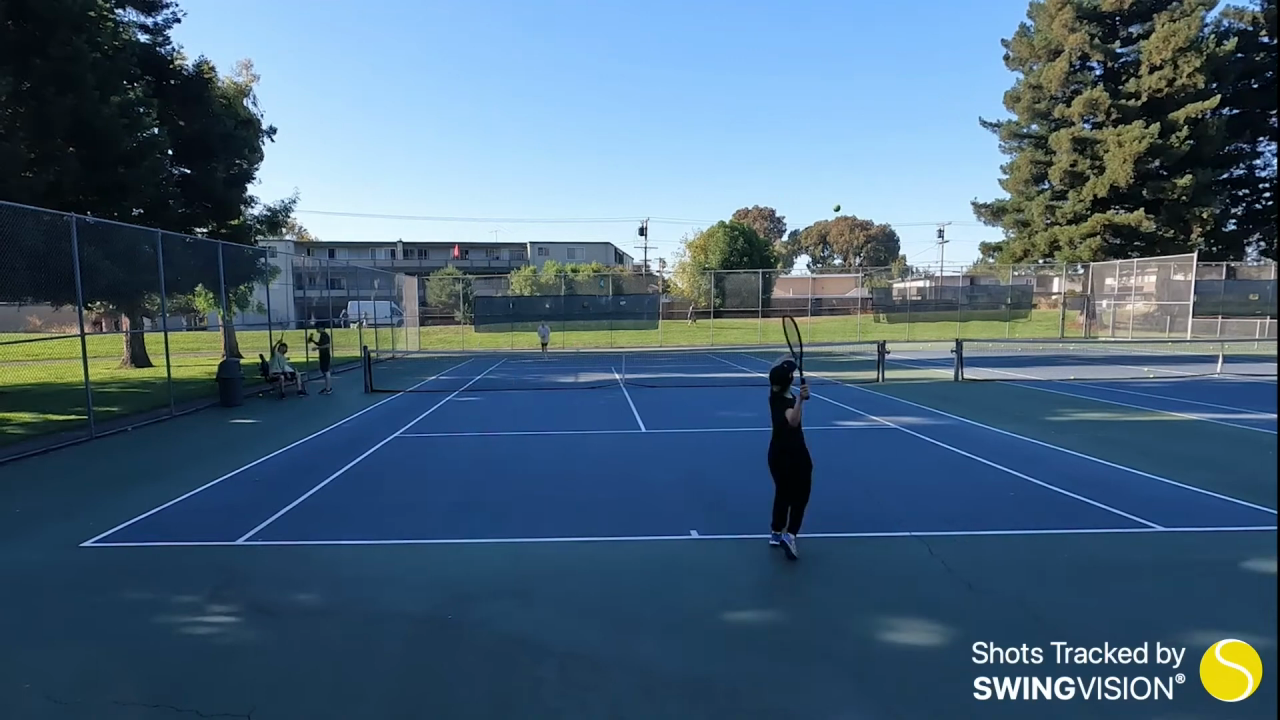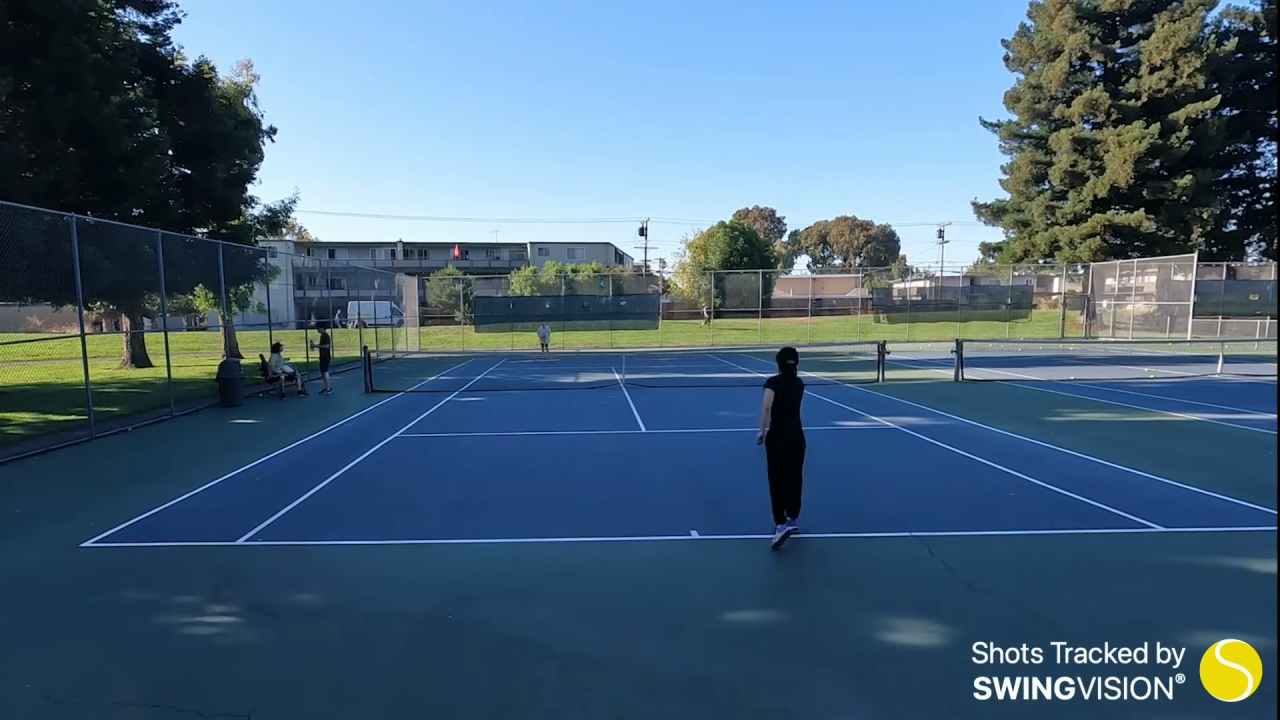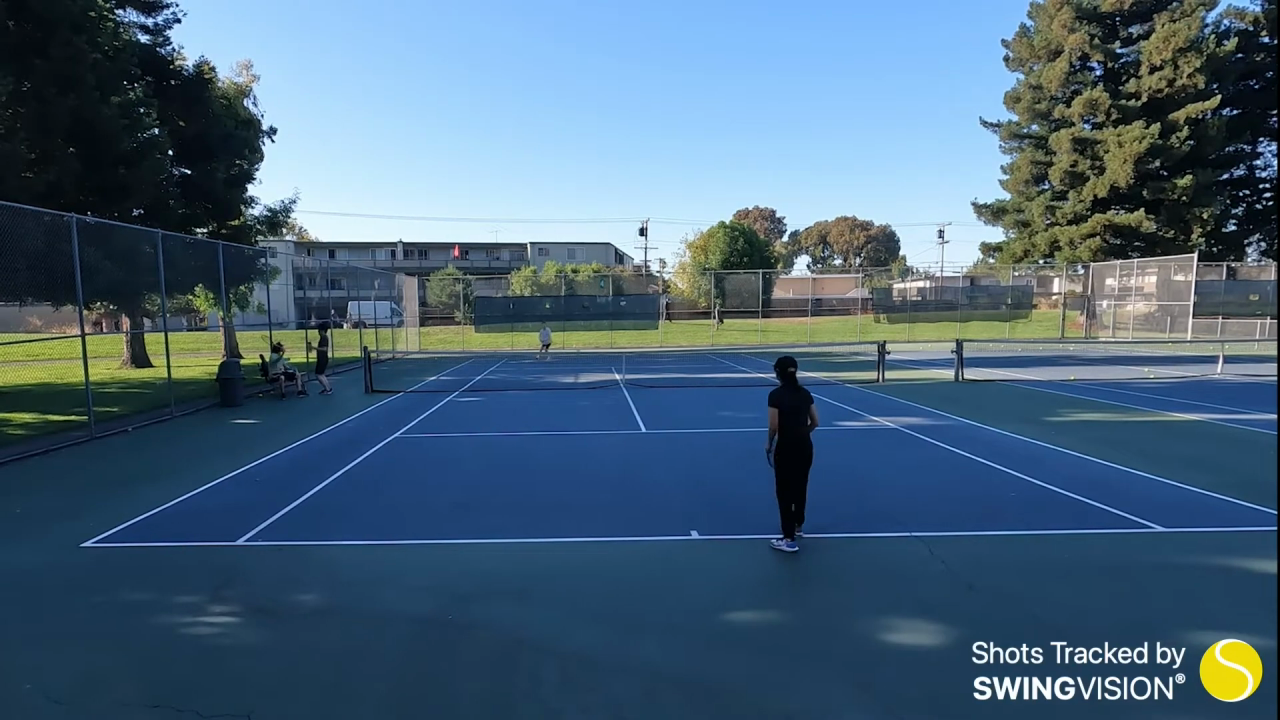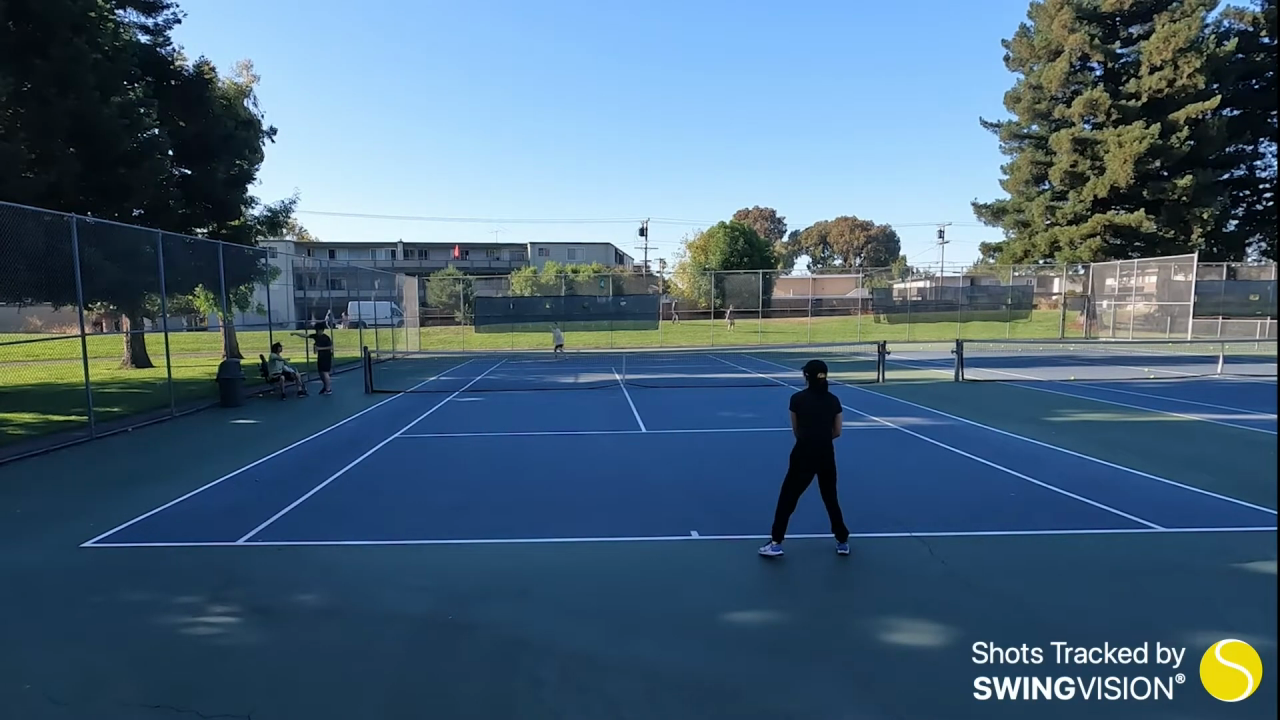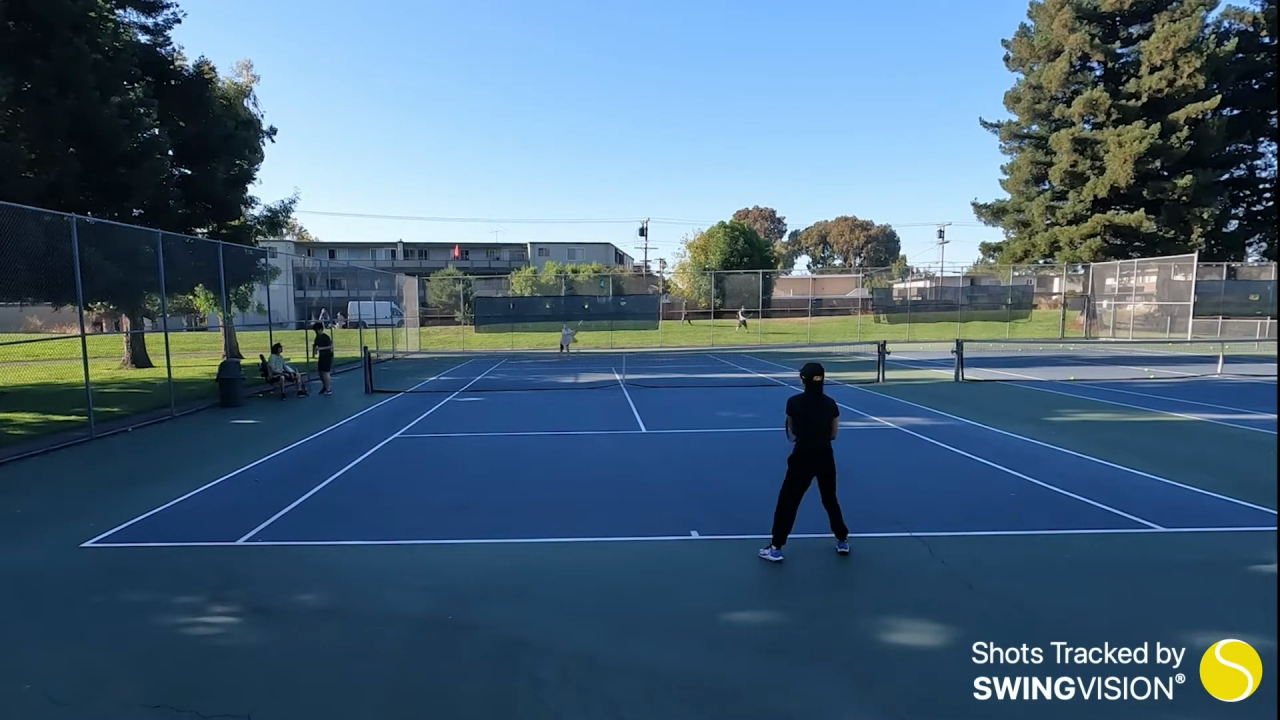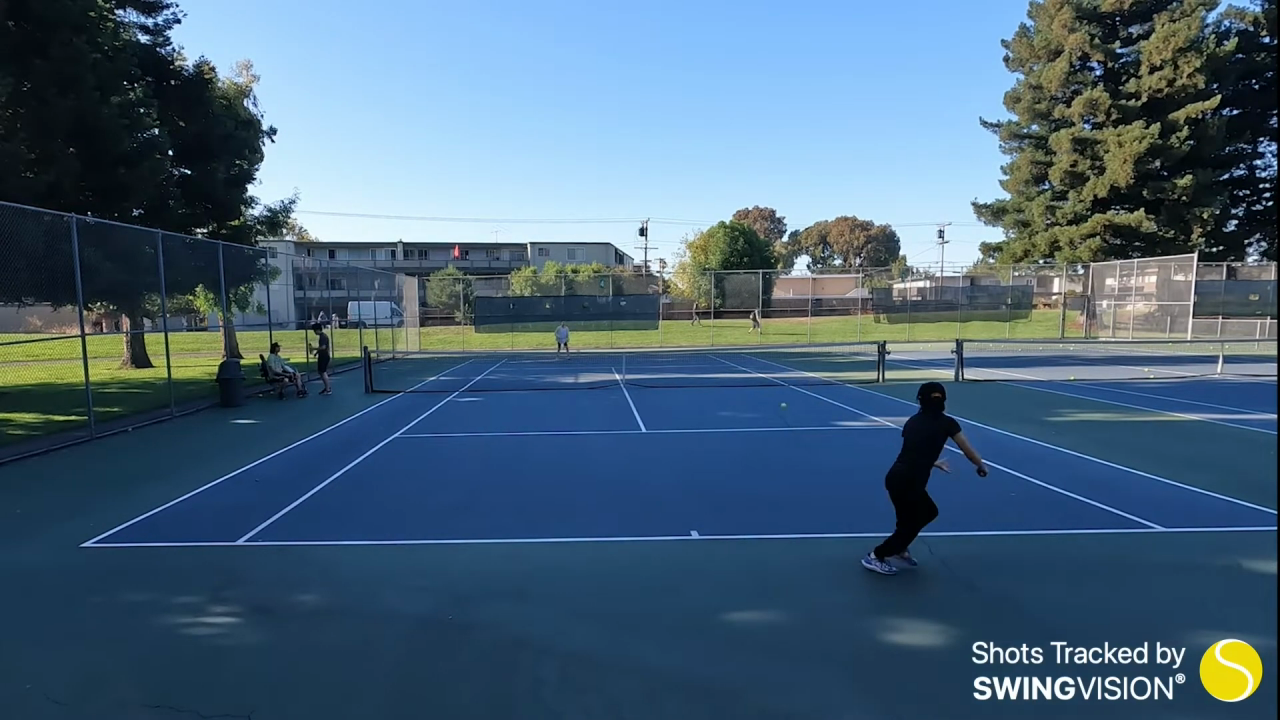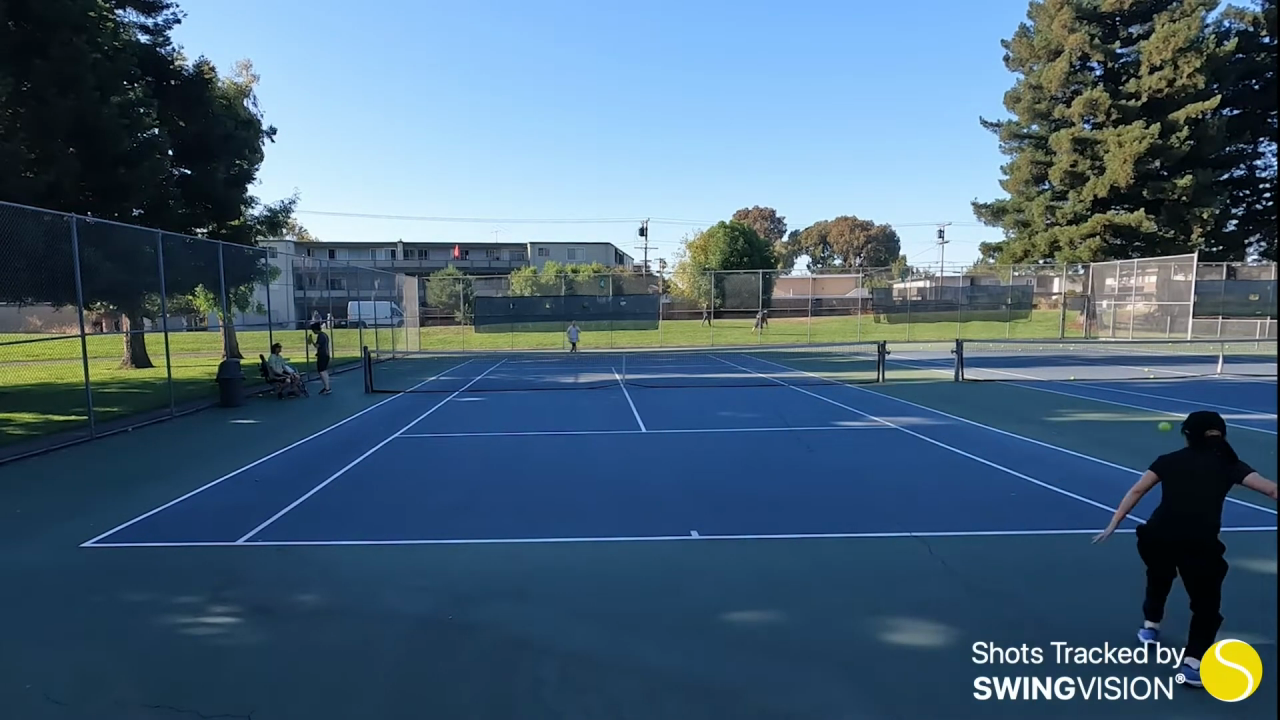
dt=0.7s
person 1, frame 1
left shoulder: (775, 395)
right shoulder: (786, 402)
left elbow: (779, 373)
right elbow: (794, 421)
left wrist: (785, 363)
right wrist: (801, 399)
left hip: (777, 454)
right hip: (794, 455)
left knee: (783, 495)
right knee: (799, 497)
left ankle: (777, 533)
right ankle: (789, 535)
person 1, frame 2
left shoulder: (773, 382)
right shoulder: (799, 383)
left elbow: (766, 406)
left wrist: (761, 430)
left hip: (778, 439)
right hip: (797, 439)
left knee: (777, 484)
right knee: (794, 482)
left ankle: (782, 525)
right ankle: (792, 520)
person 1, frame 3
left shoulder: (776, 395)
right shoulder: (805, 393)
left elbow: (773, 426)
right elbow: (815, 422)
left wrist: (770, 444)
left hip: (787, 448)
right hip: (805, 447)
left knee: (784, 492)
right knee: (800, 488)
left ankle: (789, 539)
right ankle: (797, 525)
person 1, frame 4
left shoulder: (797, 399)
right shoulder: (833, 401)
left elbow: (796, 429)
right elbow: (837, 432)
left hip: (803, 453)
right hip: (826, 454)
left knee: (788, 497)
right knee: (831, 498)
left ankle: (776, 543)
right ankle: (842, 542)
person 1, frame 5
left shoulder: (794, 402)
right shoulder: (830, 404)
right elbow: (833, 435)
left hip: (802, 458)
right hip: (825, 457)
left knee: (787, 501)
right knee: (830, 500)
left ankle: (775, 548)
right ankle: (842, 541)
person 1, frame 6
left shoulder: (912, 422)
right shoulder: (947, 423)
right elbow: (967, 451)
right wrist: (980, 466)
left hip: (897, 477)
right hip: (907, 482)
left knee: (928, 512)
right knee: (909, 526)
left ankle: (898, 550)
right ankle: (875, 558)
person 1, frame 7
left shoulder: (1168, 461)
right shoulder: (1231, 465)
left elbow: (1136, 492)
right elbow: (1271, 489)
left wrist: (1112, 525)
left hip: (1158, 536)
right hip: (1201, 543)
left knee: (1159, 575)
right knee: (1206, 608)
left ankle: (1151, 625)
right ankle: (1192, 665)
